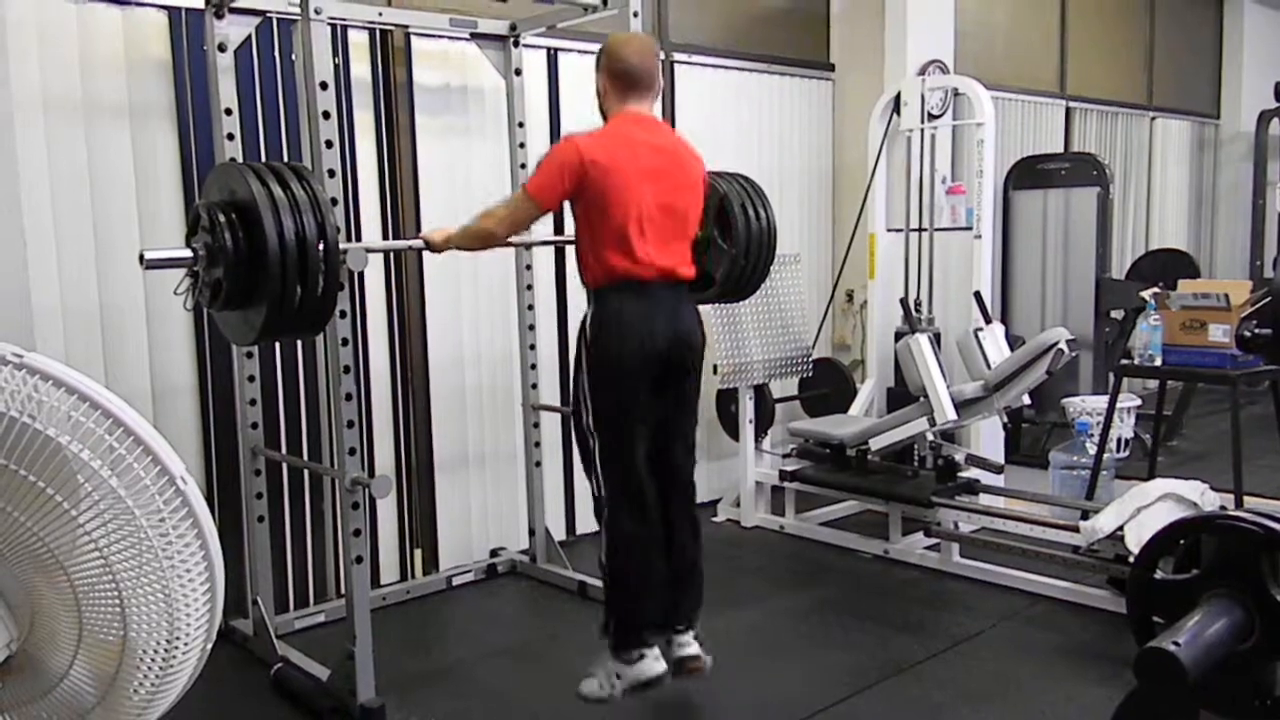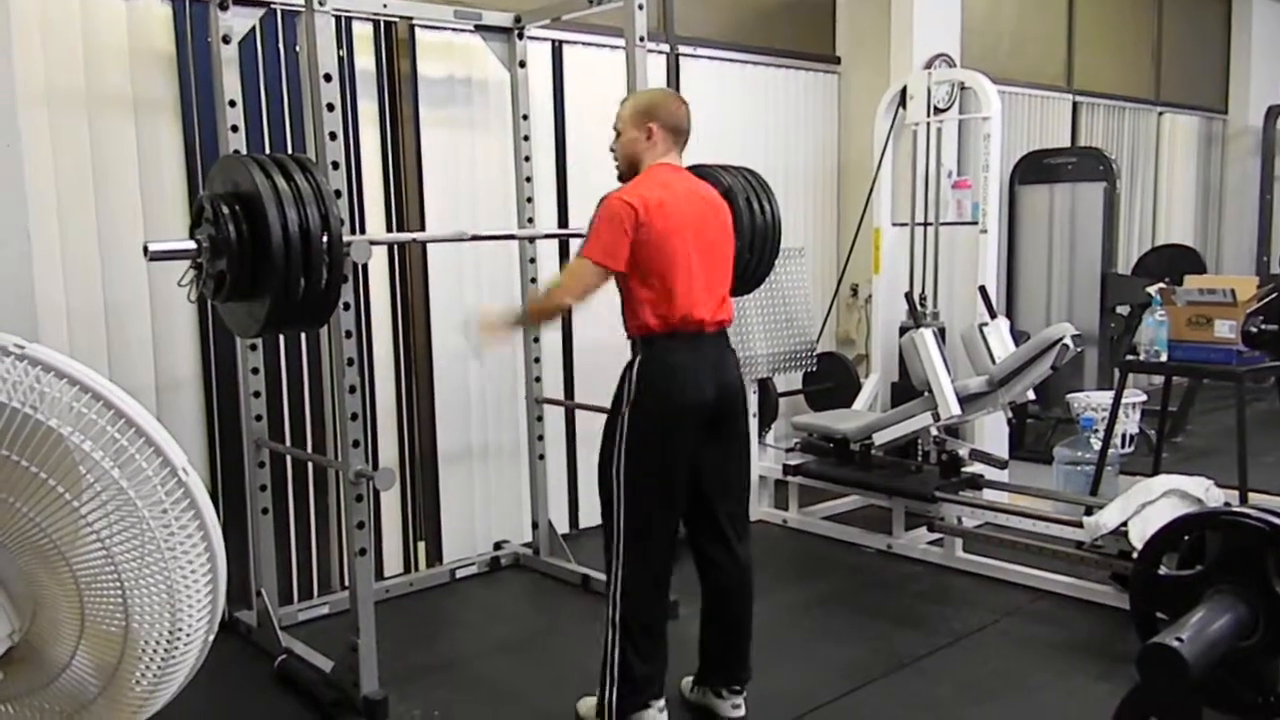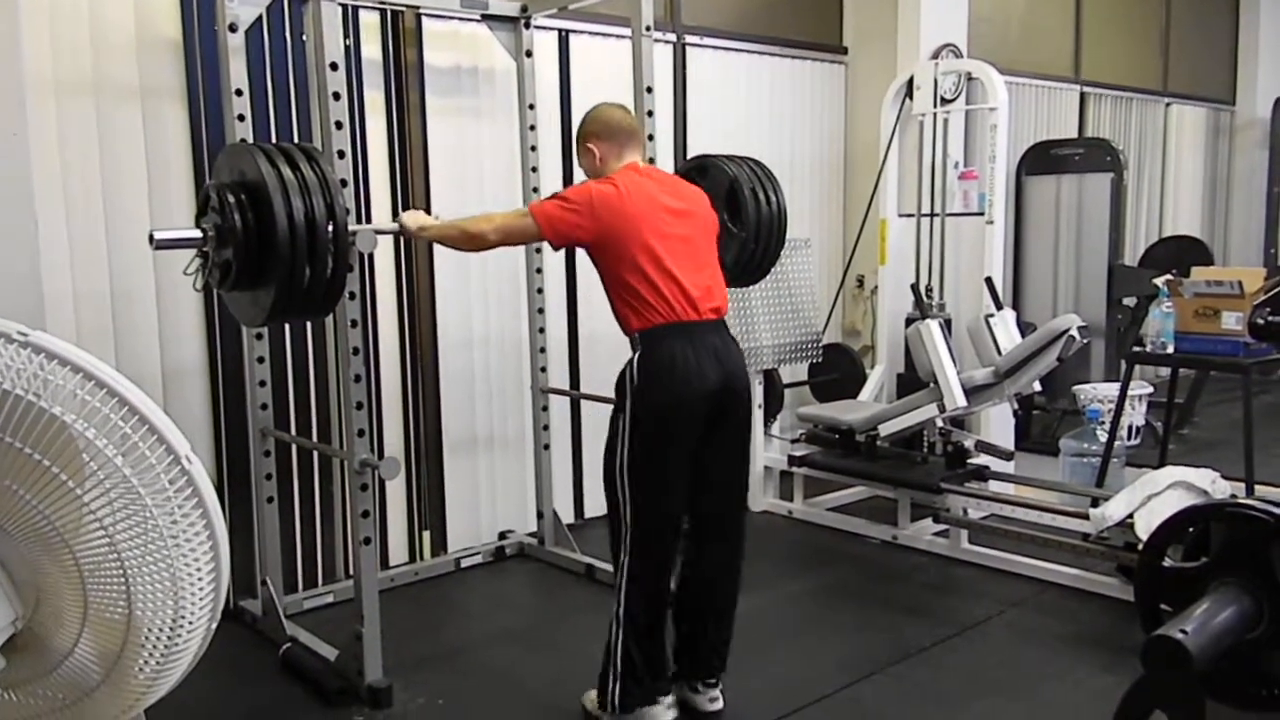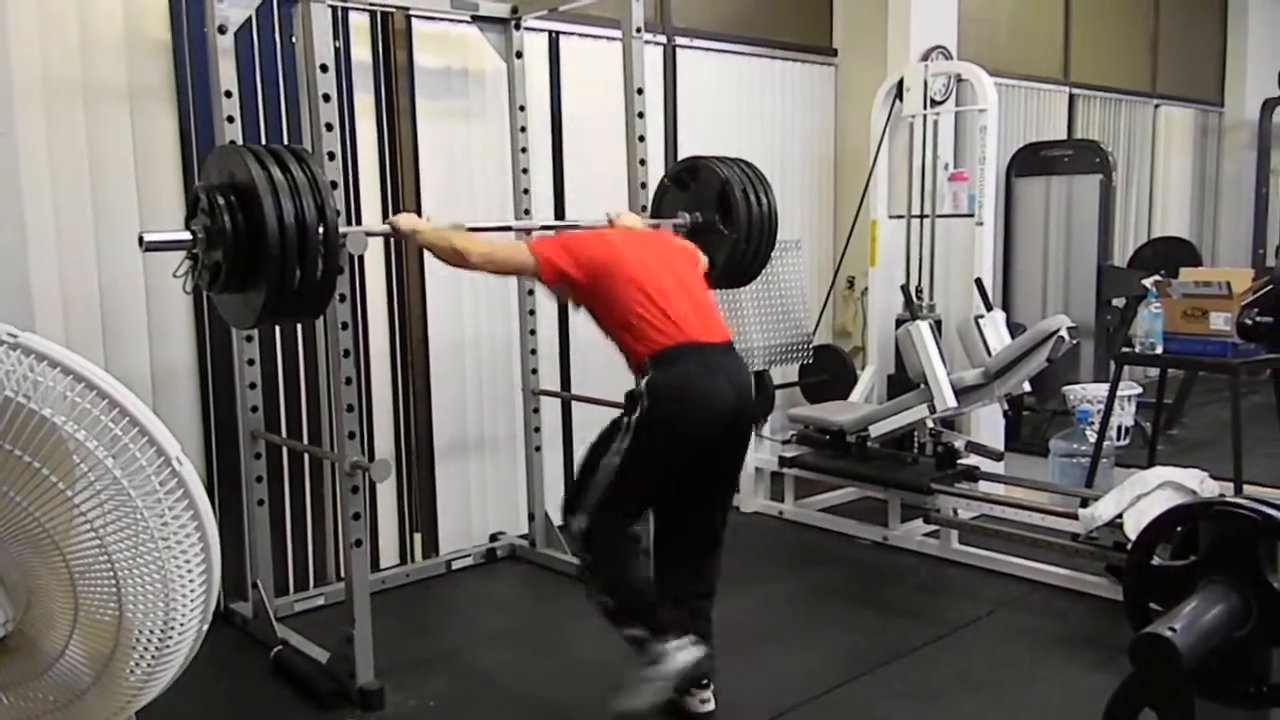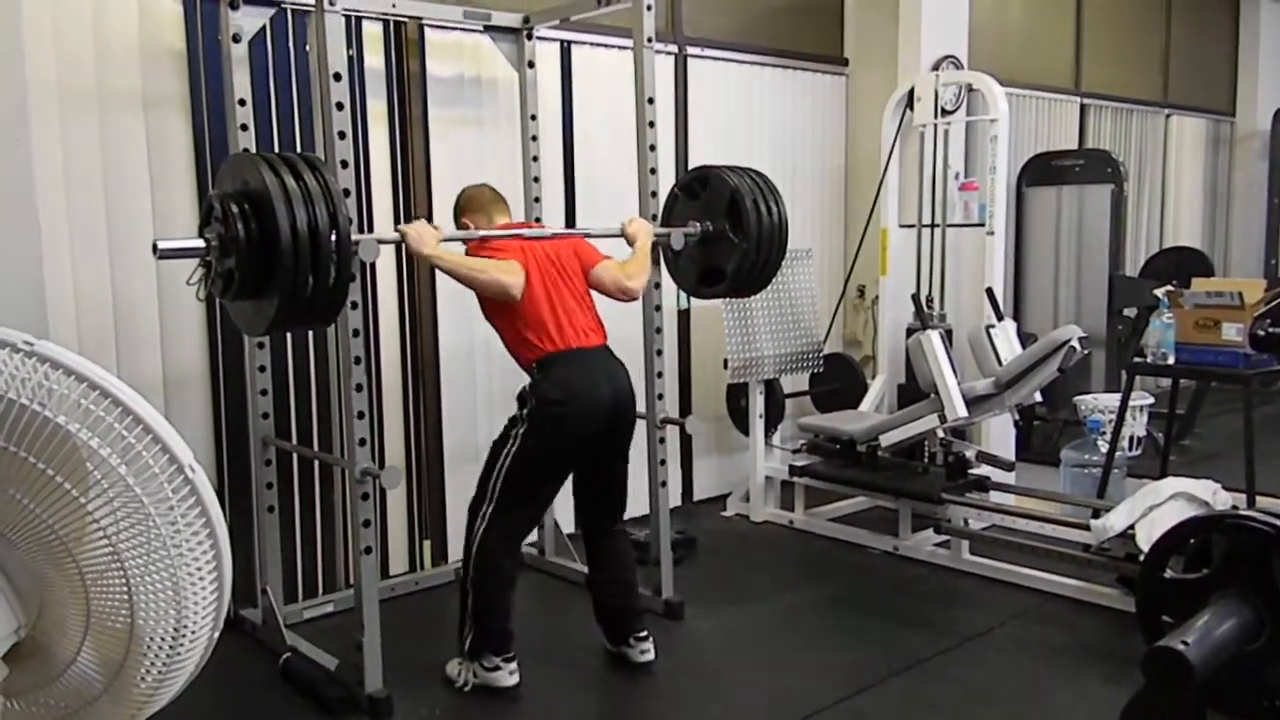
dt=1s
person 1, frame 1
left shoulder: (583, 151)
right shoulder: (690, 158)
left elbow: (503, 224)
left wrist: (447, 239)
left hip: (622, 323)
right hip: (681, 317)
left knee: (623, 490)
right knee: (673, 481)
left ankle: (634, 647)
right ankle: (679, 628)
person 1, frame 2
left shoulder: (629, 202)
right shoulder: (715, 203)
left elbow: (568, 293)
left wrist: (506, 321)
left hip: (664, 372)
right hip: (722, 364)
left knee: (641, 545)
right knee: (723, 536)
person 1, frame 3
left shoulder: (598, 200)
right shoulder: (692, 195)
left elbow: (488, 232)
left wrist: (426, 227)
left hip: (666, 366)
right hip: (724, 356)
left knee: (645, 537)
right knee: (717, 530)
person 1, frame 4
left shoulder: (578, 249)
right shoulder: (657, 242)
left elbow: (477, 253)
right elbow: (698, 261)
left wrist: (416, 229)
left hip: (680, 388)
right hip: (737, 382)
left knee: (592, 518)
right knee: (695, 539)
left ankle: (663, 643)
person 1, frame 5
left shoulder: (488, 248)
right shoulder: (567, 240)
left elbow: (509, 284)
right elbow: (630, 285)
left wrist: (429, 250)
right wrist: (643, 239)
left hip: (564, 390)
right hip: (614, 381)
left knee: (495, 521)
right knee: (604, 517)
left ankle: (492, 657)
right ankle: (631, 634)
